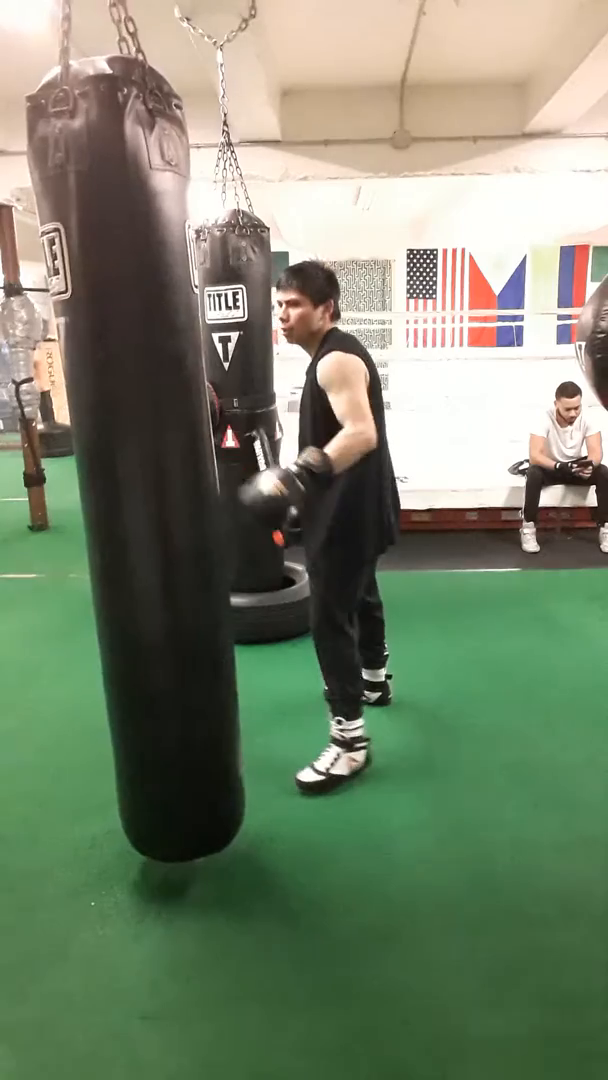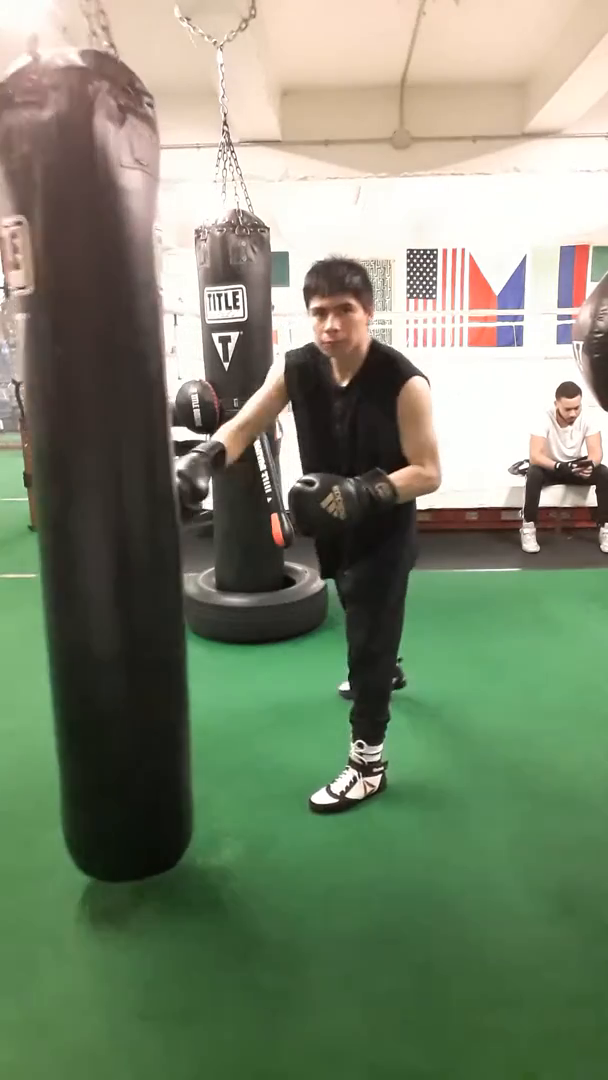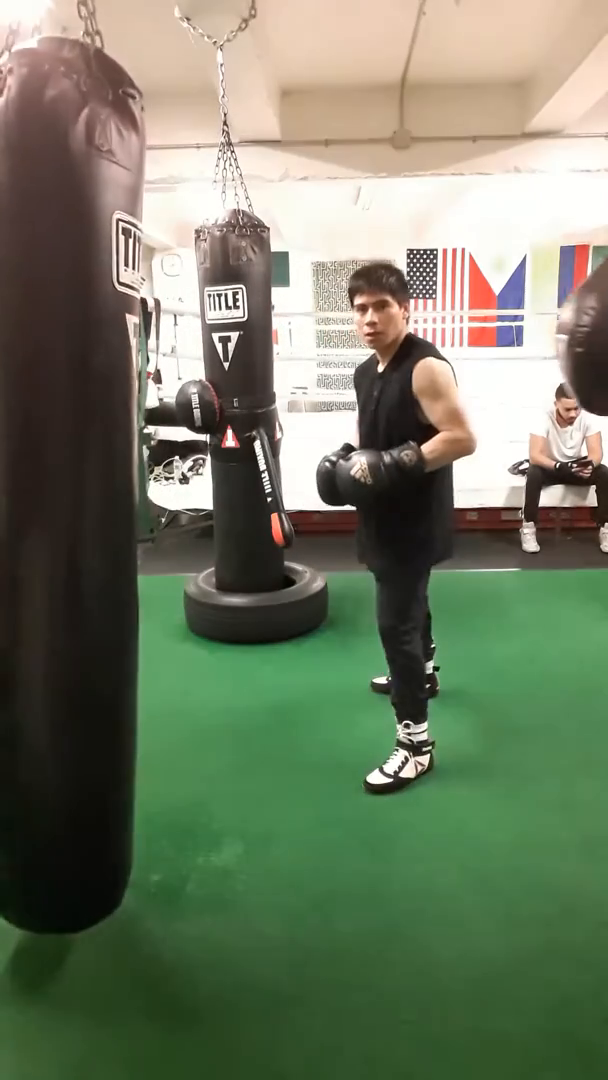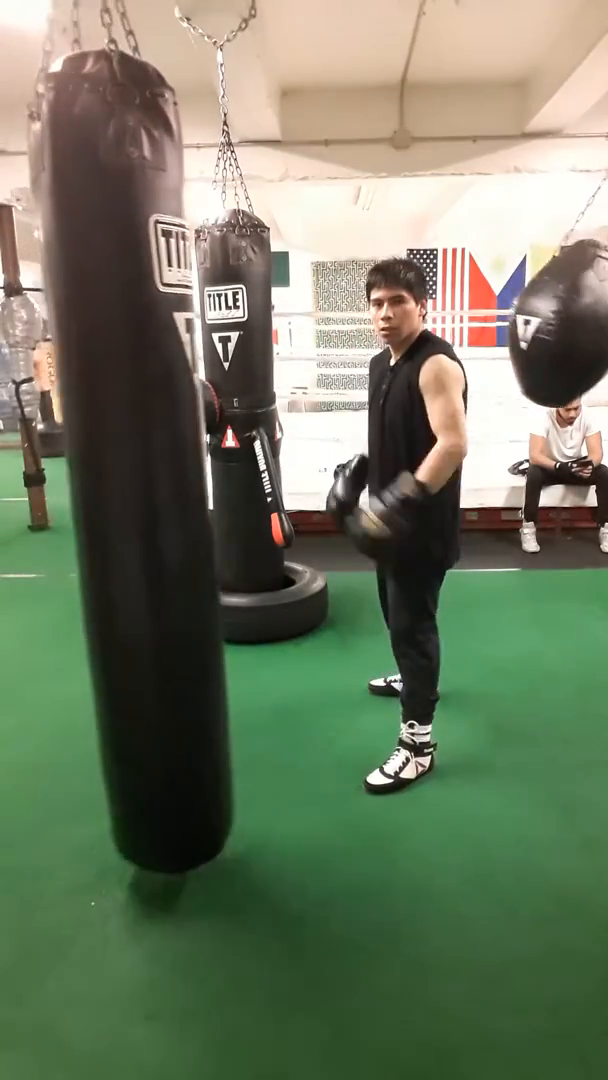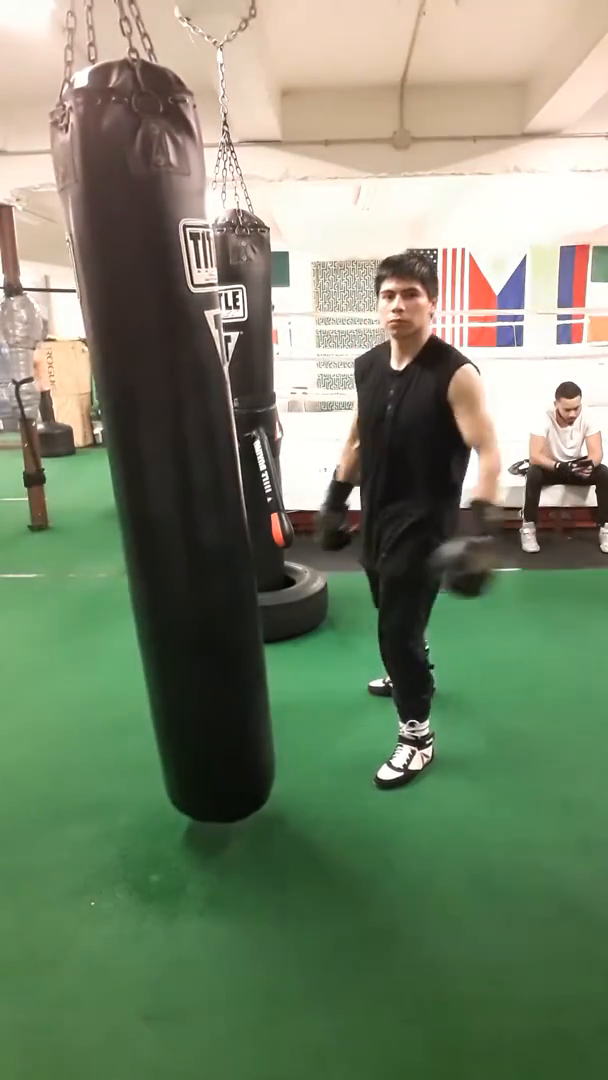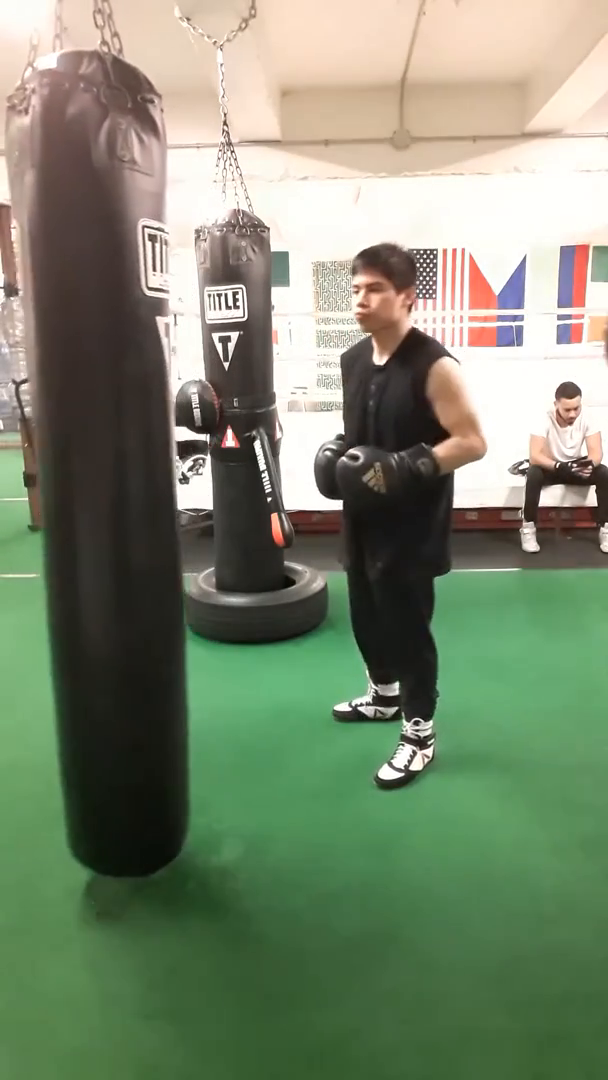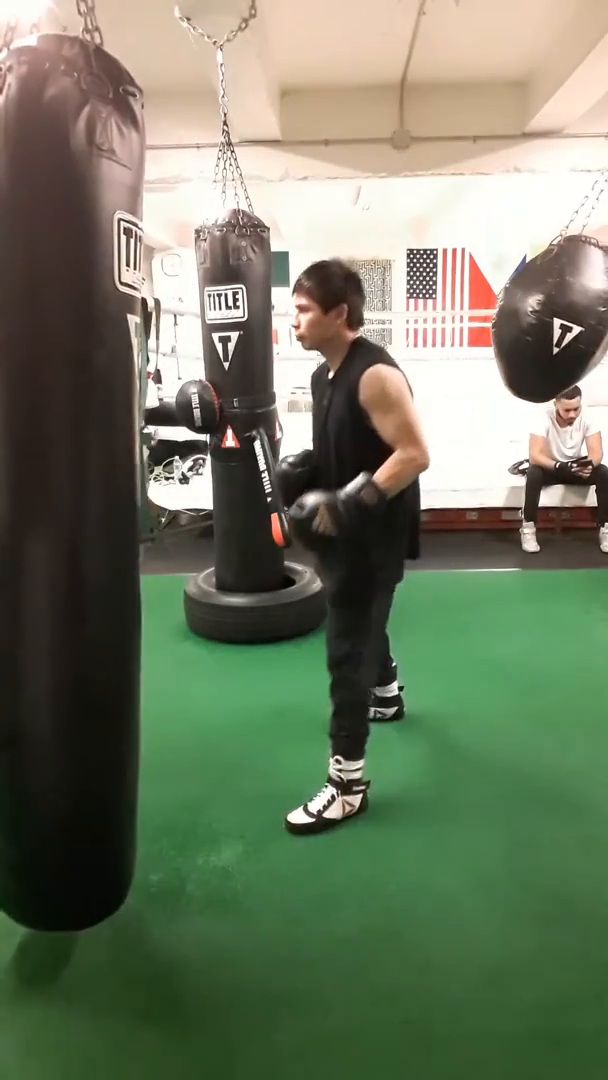
dt=0.7s
person 1, frame 1
left shoulder: (336, 359)
right shoulder: (334, 355)
left elbow: (361, 434)
left wrist: (295, 475)
right wrist: (298, 476)
left hip: (347, 512)
right hip: (354, 507)
left knee: (331, 616)
right knee: (361, 596)
left ankle: (350, 740)
right ankle: (374, 679)
person 1, frame 2
left shoulder: (404, 384)
right shoulder: (298, 368)
left elbow: (427, 473)
right elbow: (243, 426)
left wrist: (361, 495)
right wrist: (198, 464)
left hip: (384, 535)
right hip: (336, 530)
left knee: (368, 640)
right knee: (364, 623)
left ankle: (367, 765)
right ankle: (385, 670)
person 1, frame 3
left shoulder: (425, 366)
right shoulder: (366, 371)
left elbow: (462, 438)
left wrist: (393, 464)
right wrist: (348, 458)
left hip: (416, 516)
right hip: (385, 513)
left knee: (394, 618)
right knee: (407, 599)
left ankle: (415, 742)
right ankle: (422, 670)
person 1, frame 4
left shoulder: (437, 364)
right shoulder: (381, 363)
left elbow: (453, 444)
left wrist: (397, 504)
right wrist: (355, 473)
left hip: (423, 521)
right hip: (390, 516)
left knee: (412, 620)
right knee: (395, 610)
left ankle: (418, 743)
right ankle: (415, 678)
person 1, frame 5
left shoulder: (457, 373)
right shoulder: (367, 366)
left elbow: (488, 452)
left wrist: (479, 528)
right wrist: (335, 499)
left hip: (426, 527)
right hip: (381, 521)
left knee: (396, 631)
right knee: (395, 617)
left ankle: (417, 737)
right ankle: (415, 676)
person 1, frame 6
left shoulder: (435, 367)
right shoulder: (354, 360)
left elbow: (472, 442)
left wrist: (401, 468)
right wrist: (337, 453)
left hip: (411, 528)
right hip: (362, 521)
left knee: (407, 630)
right knee: (366, 619)
left ankle: (419, 736)
right ankle: (384, 696)
person 1, frame 7
left shoulder: (375, 374)
right shoulder: (326, 373)
left elbow: (414, 455)
left wrist: (348, 506)
right wrist: (305, 469)
left hip: (371, 537)
right hip: (345, 534)
left knee: (345, 650)
right knee: (364, 623)
left ankle: (347, 782)
right ankle: (386, 694)
